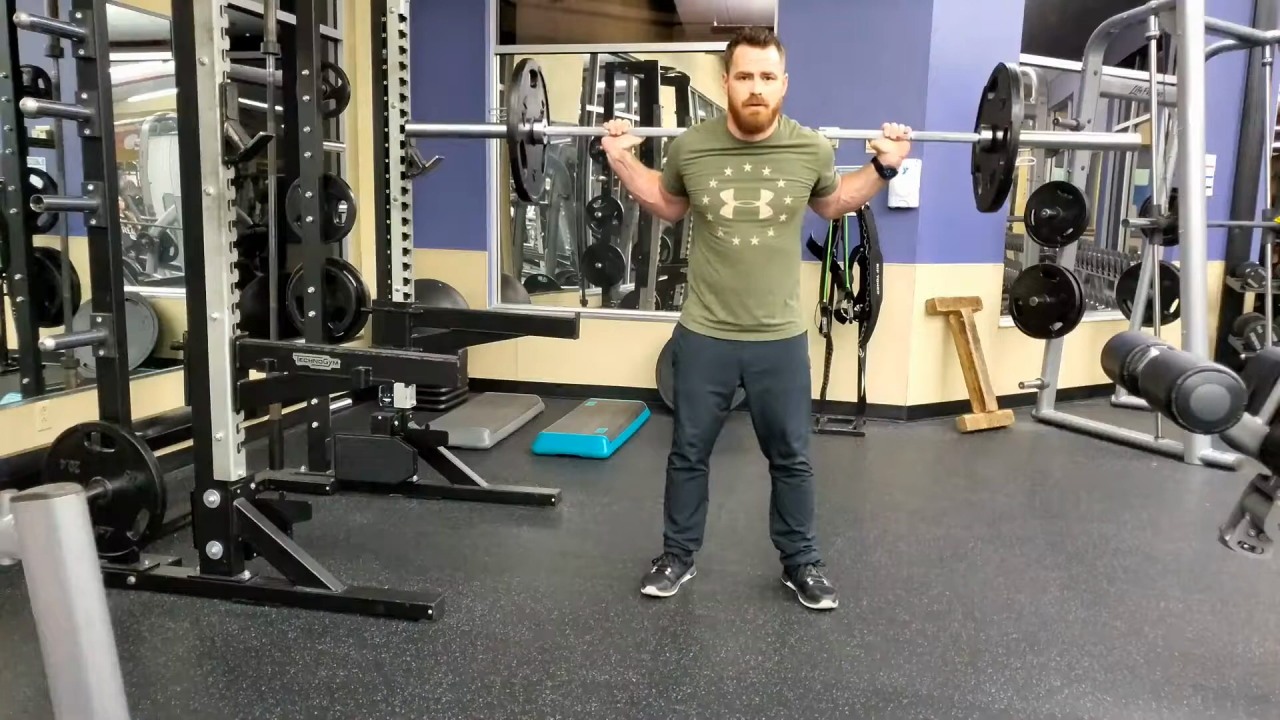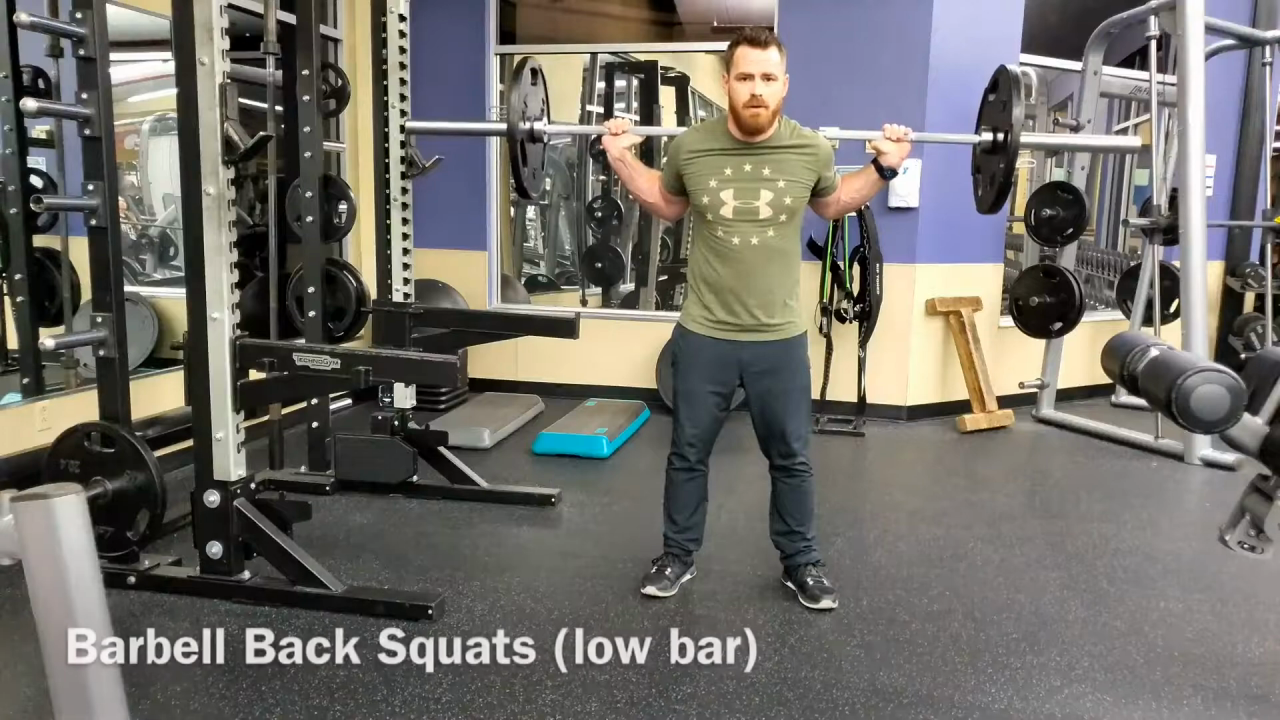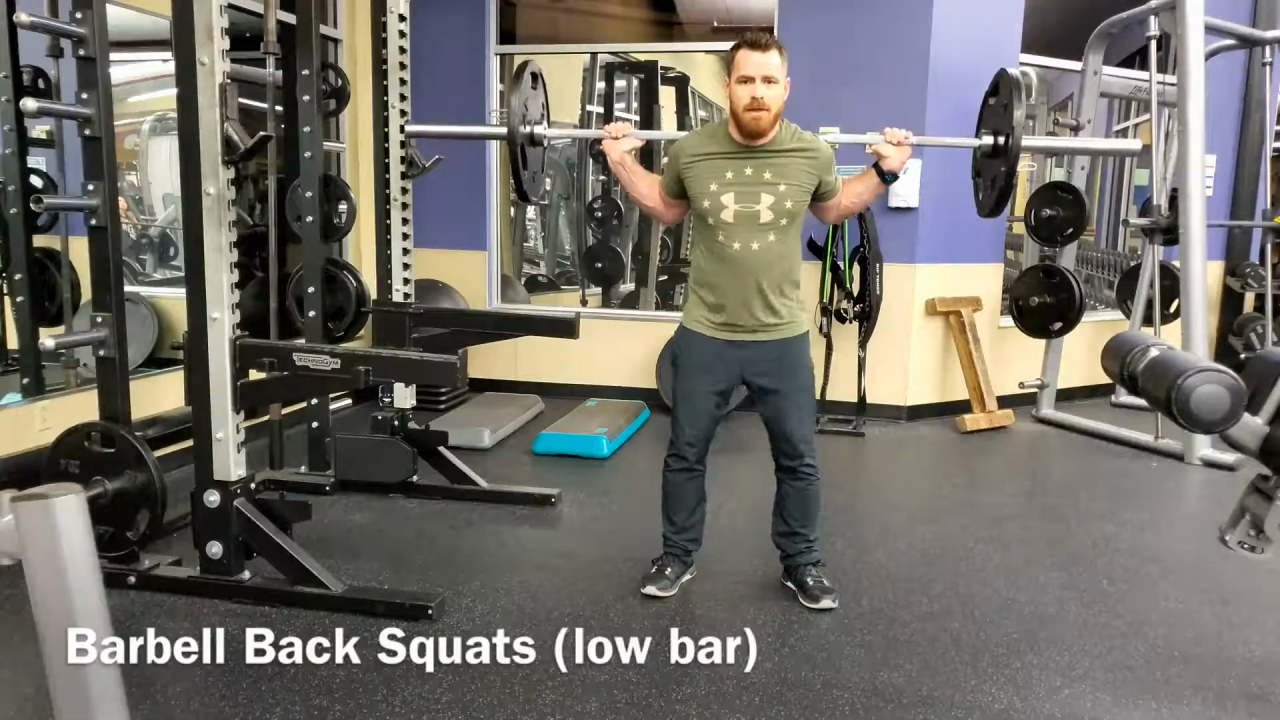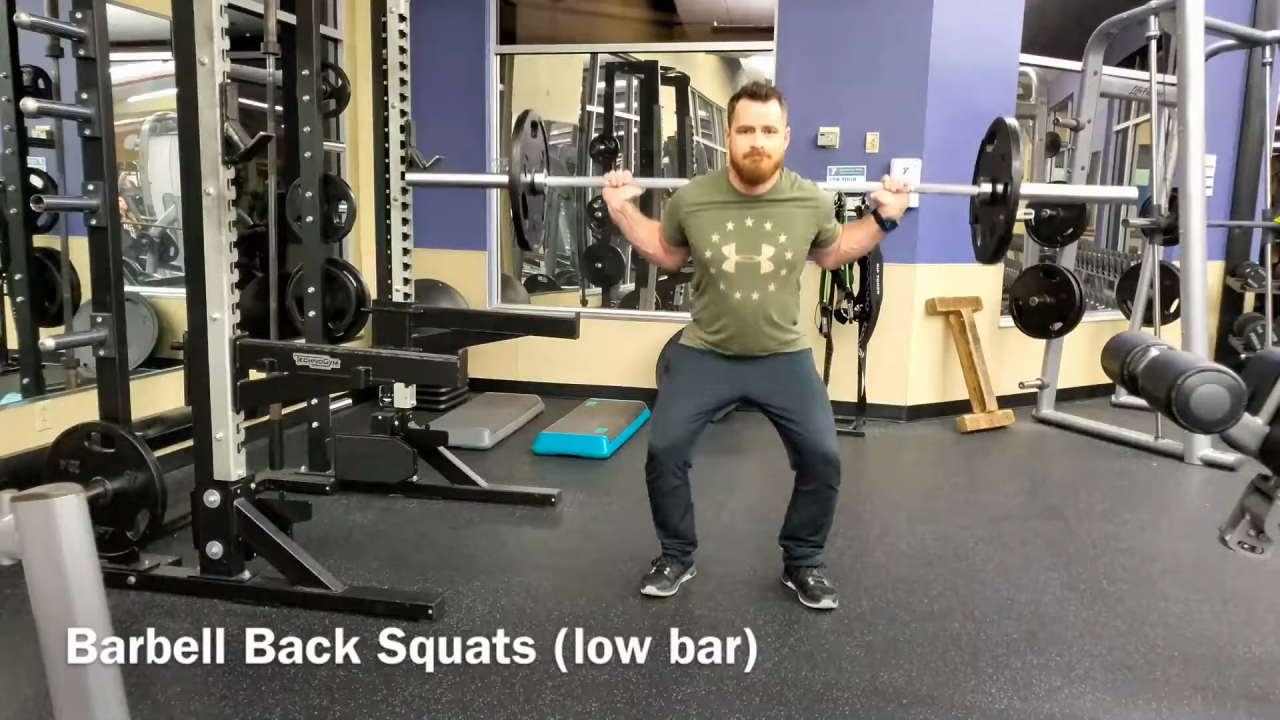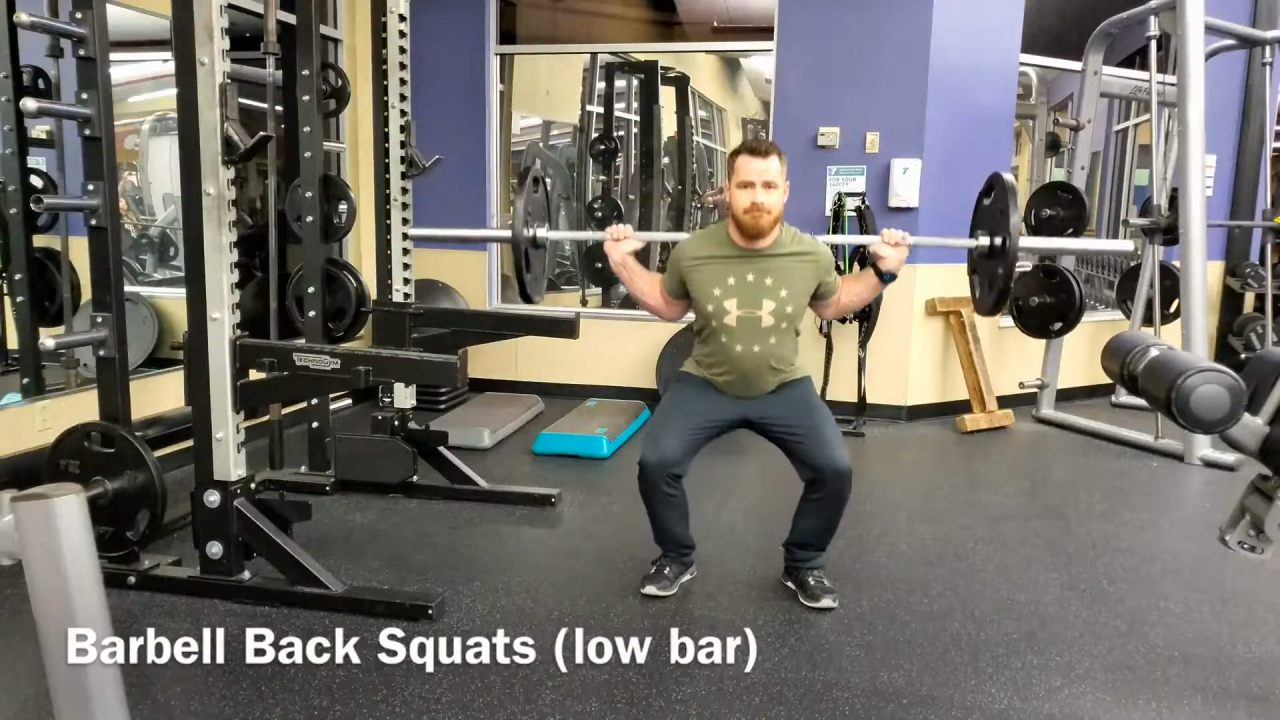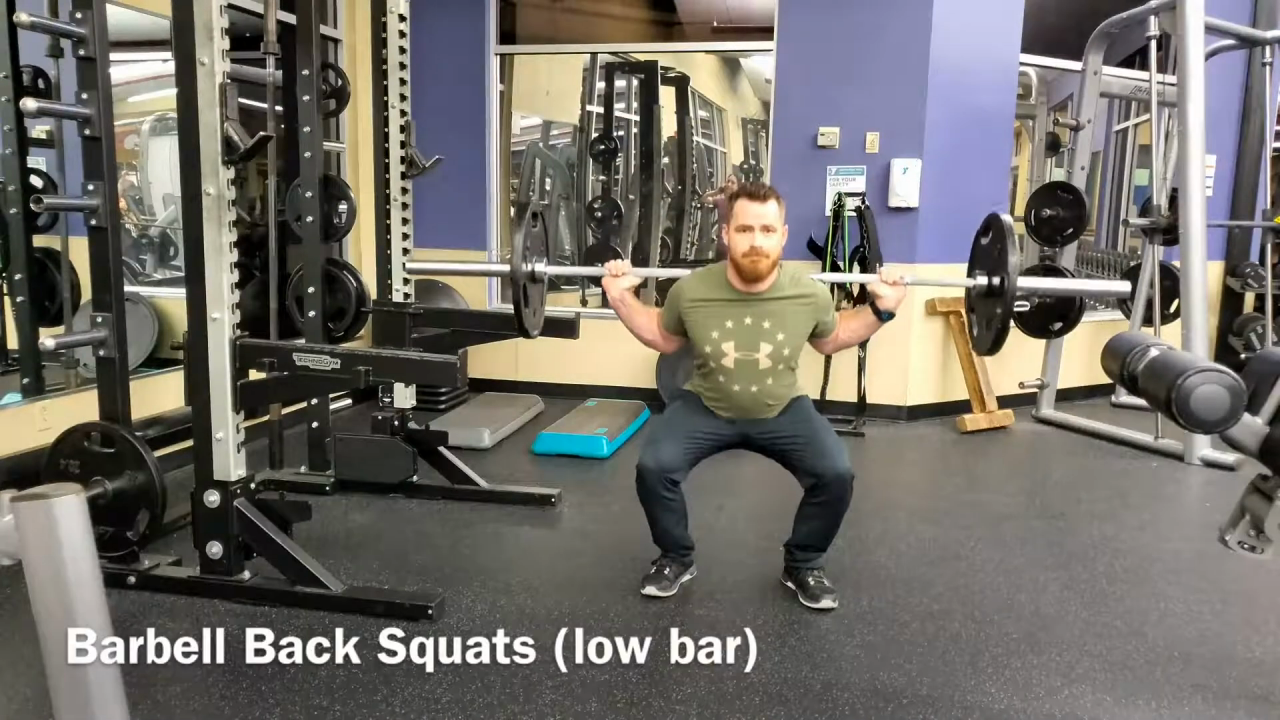
dt=0.3s
person 1, frame 1
left shoulder: (812, 150)
right shoulder: (689, 148)
left elbow: (833, 204)
right elbow: (669, 205)
left wrist: (882, 168)
right wrist: (623, 161)
left hip: (780, 336)
right hip: (704, 334)
left knee: (791, 457)
right knee: (689, 451)
left ankle: (801, 562)
right ankle: (677, 555)
person 1, frame 2
left shoulder: (811, 150)
right shoulder: (689, 147)
left elbow: (832, 203)
right elbow: (668, 204)
left wrist: (883, 169)
right wrist: (622, 161)
left hip: (780, 336)
right hip: (704, 333)
left knee: (791, 458)
right knee: (688, 451)
left ankle: (801, 563)
right ankle: (677, 556)
person 1, frame 3
left shoulder: (813, 154)
right shoulder: (690, 151)
left elbow: (833, 208)
right elbow: (666, 207)
left wrist: (884, 172)
right wrist: (621, 162)
left hip: (782, 336)
right hip: (706, 334)
left knee: (797, 455)
right knee: (686, 450)
left ankle: (801, 563)
right ankle: (677, 557)
person 1, frame 4
left shoulder: (812, 201)
right shoulder: (691, 199)
left elbow: (832, 253)
right elbow: (667, 254)
left wrist: (882, 219)
right wrist: (622, 210)
left hip: (783, 355)
right hip: (705, 352)
left knee: (821, 458)
right knee: (665, 451)
left ankle: (803, 564)
right ankle: (676, 557)
person 1, frame 5
left shoulder: (812, 255)
right shoulder: (692, 253)
left elbow: (833, 305)
right elbow: (669, 306)
left wrist: (882, 272)
right wrist: (624, 263)
left hip: (783, 387)
right hip: (706, 385)
left knee: (834, 469)
right knee: (656, 462)
left ankle: (803, 565)
right ankle: (676, 558)
person 1, frame 6
left shoulder: (810, 294)
right shoulder: (691, 291)
left elbow: (831, 339)
right elbow: (665, 338)
left wrist: (879, 310)
right wrist: (621, 299)
left hip: (782, 410)
right hip: (705, 407)
left knee: (836, 475)
right knee: (654, 467)
left ankle: (803, 565)
right ankle: (676, 558)
